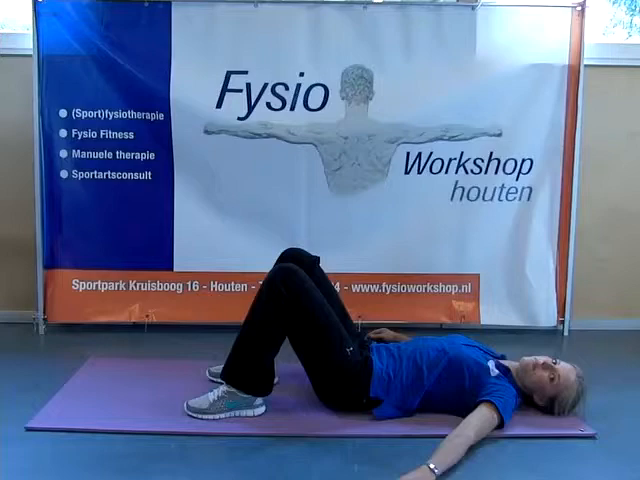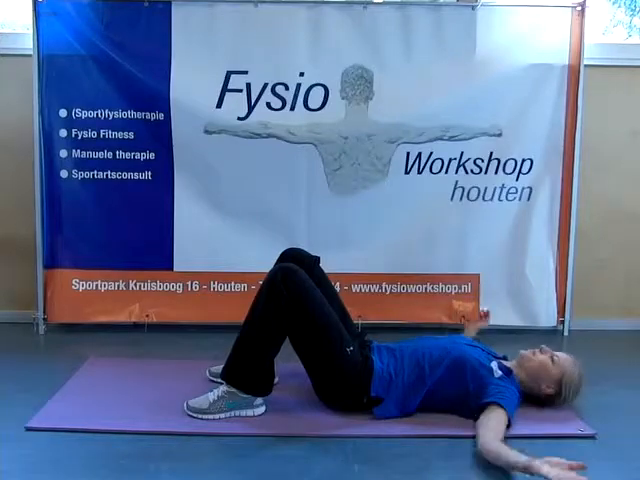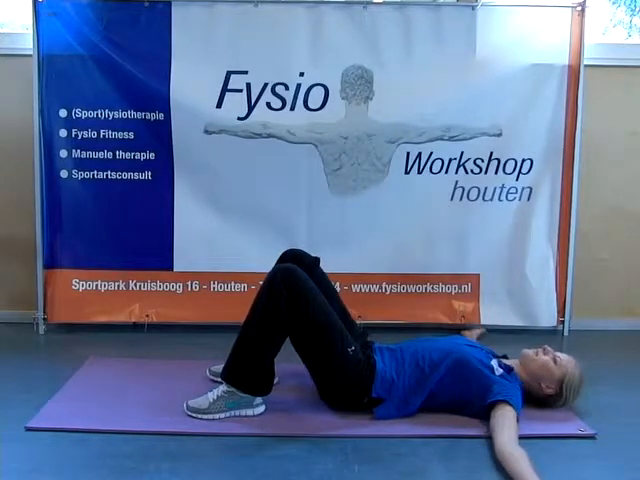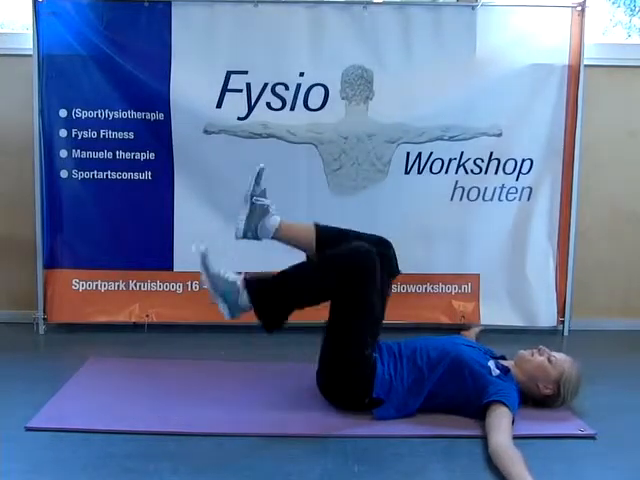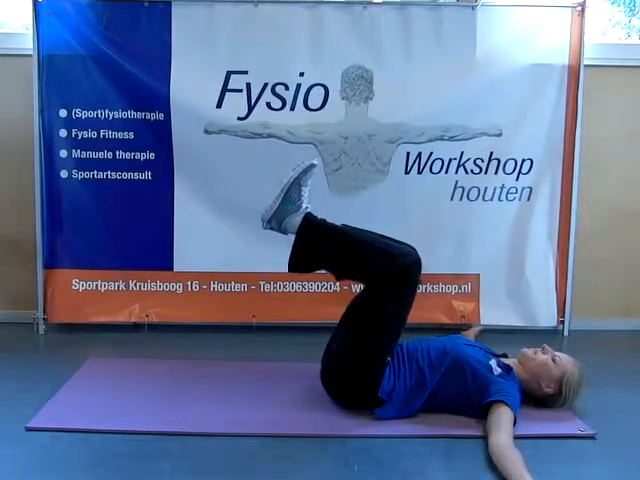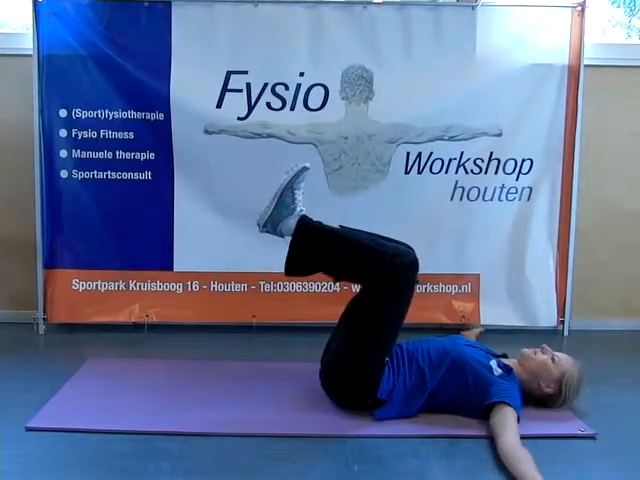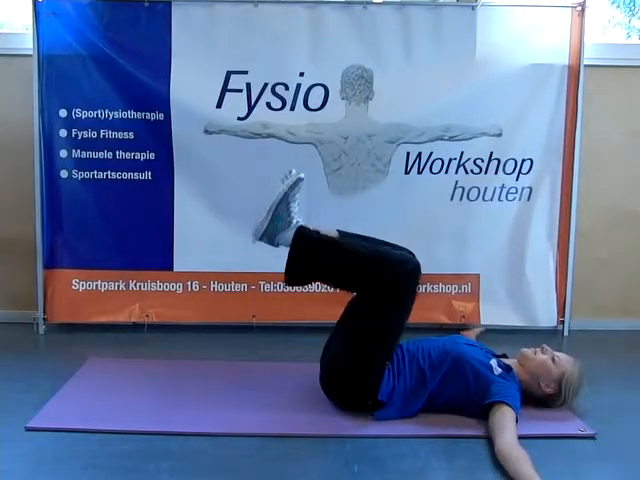
dt=0.7s
person 1, frame 1
left shoulder: (503, 393)
right shoulder: (495, 358)
left elbow: (467, 433)
right wrist: (400, 337)
left hip: (356, 382)
right hip: (366, 354)
left knee: (285, 280)
right knee: (296, 259)
left ankle: (243, 391)
right ankle: (250, 367)
person 1, frame 2
left shoulder: (504, 390)
right shoulder: (495, 361)
left elbow: (488, 442)
right wrist: (470, 332)
left hip: (356, 383)
right hip: (366, 355)
left knee: (285, 280)
right knee: (295, 258)
left ankle: (242, 392)
right ankle: (248, 368)
person 1, frame 3
left shoulder: (506, 389)
right shoulder: (494, 360)
left elbow: (506, 444)
right wrist: (467, 338)
left hip: (358, 382)
right hip: (367, 355)
left knee: (285, 281)
right knee: (295, 260)
left ankle: (242, 391)
right ankle: (250, 365)
person 1, frame 4
left shoulder: (504, 389)
right shoulder: (492, 360)
left elbow: (500, 443)
left hip: (356, 383)
right hip: (374, 363)
left knee: (359, 260)
right knee: (376, 250)
left ankle: (246, 294)
right ankle: (266, 224)
person 1, frame 5
left shoulder: (505, 389)
right shoulder: (494, 361)
left elbow: (500, 442)
left hip: (358, 381)
right hip: (362, 368)
left knee: (403, 264)
right knee: (400, 260)
left ankle: (297, 221)
right ankle: (297, 219)
person 1, frame 6
left shoulder: (506, 390)
right shoulder: (493, 360)
left elbow: (509, 443)
left hip: (356, 381)
right hip: (360, 368)
left knee: (399, 264)
right knee: (398, 259)
left ankle: (294, 225)
right ankle: (294, 222)
person 1, frame 7
left shoulder: (505, 388)
right shoulder: (490, 360)
left elbow: (506, 443)
left hip: (354, 382)
right hip: (346, 362)
left knee: (402, 269)
right knee: (399, 261)
left ankle: (292, 235)
right ankle: (291, 231)
person 2, frame 1
left shoulder: (324, 132)
right shoulder: (389, 131)
left elbow: (268, 130)
right elbow: (444, 132)
left wrist: (219, 127)
right wrist: (488, 130)
person 2, frame 2
left shoulder: (324, 132)
right shoulder: (389, 132)
left elbow: (268, 129)
right elbow: (443, 131)
left wrist: (219, 127)
right wrist: (486, 130)
person 2, frame 3
left shoulder: (324, 132)
right shoulder: (390, 131)
left elbow: (267, 130)
right elbow: (444, 131)
left wrist: (220, 127)
right wrist: (486, 130)
person 2, frame 4
left shoulder: (324, 133)
right shoulder: (390, 132)
left elbow: (267, 129)
right elbow: (443, 131)
left wrist: (220, 127)
right wrist: (486, 130)
person 2, frame 5
left shoulder: (324, 133)
right shoulder: (390, 132)
left elbow: (268, 129)
right elbow: (443, 131)
left wrist: (221, 127)
right wrist: (485, 130)
person 2, frame 6
left shoulder: (324, 133)
right shoulder: (389, 132)
left elbow: (268, 130)
right elbow: (443, 131)
left wrist: (221, 127)
right wrist: (485, 131)
person 2, frame 7
left shoulder: (324, 132)
right shoulder: (389, 132)
left elbow: (268, 130)
right elbow: (443, 131)
left wrist: (220, 127)
right wrist: (485, 130)
